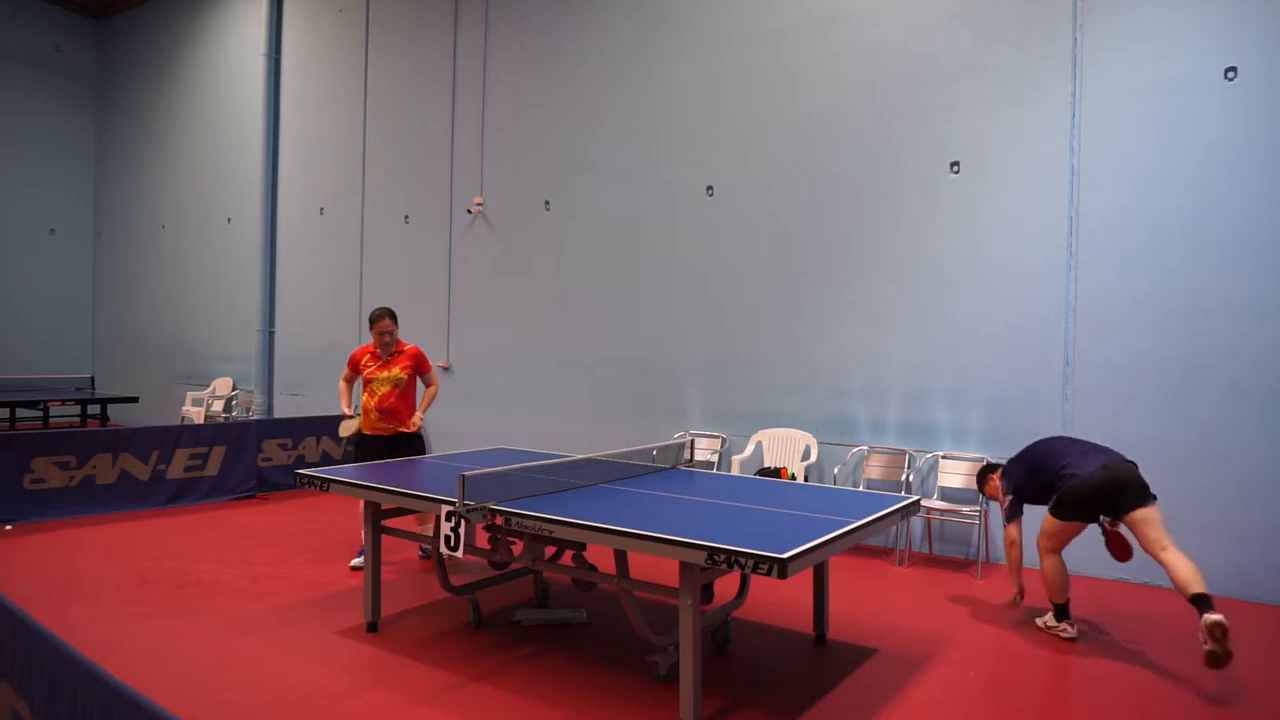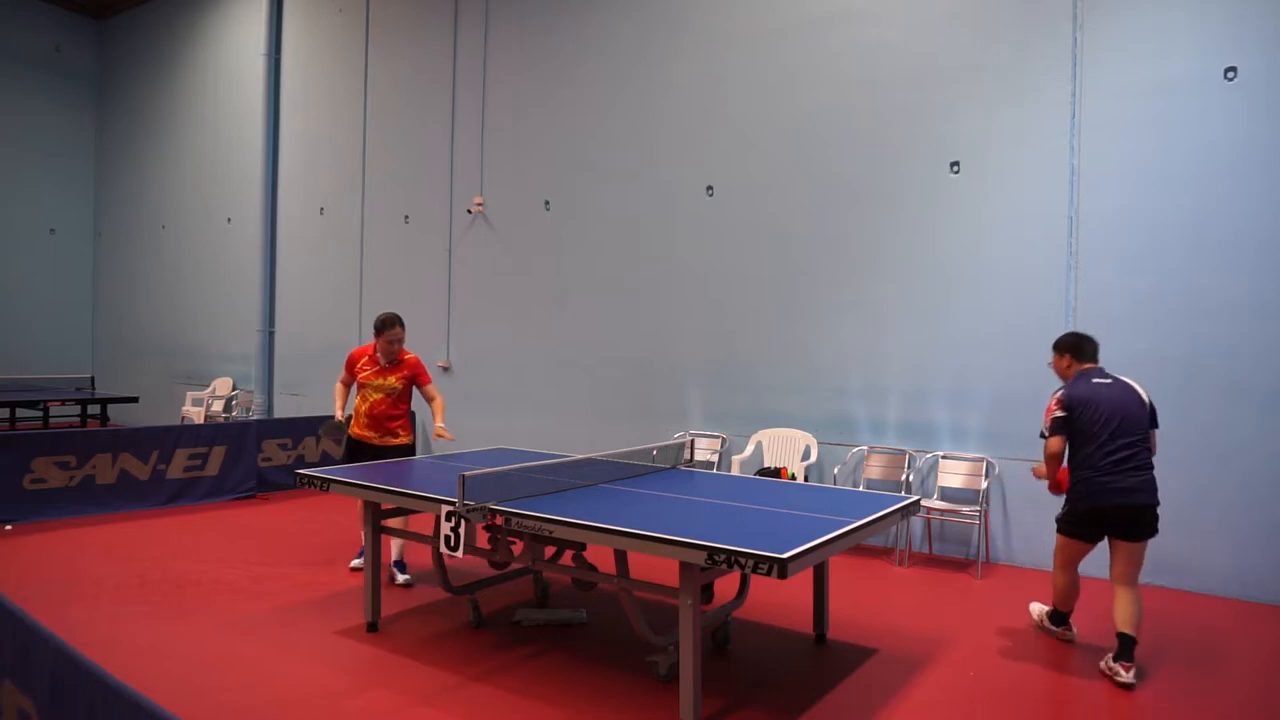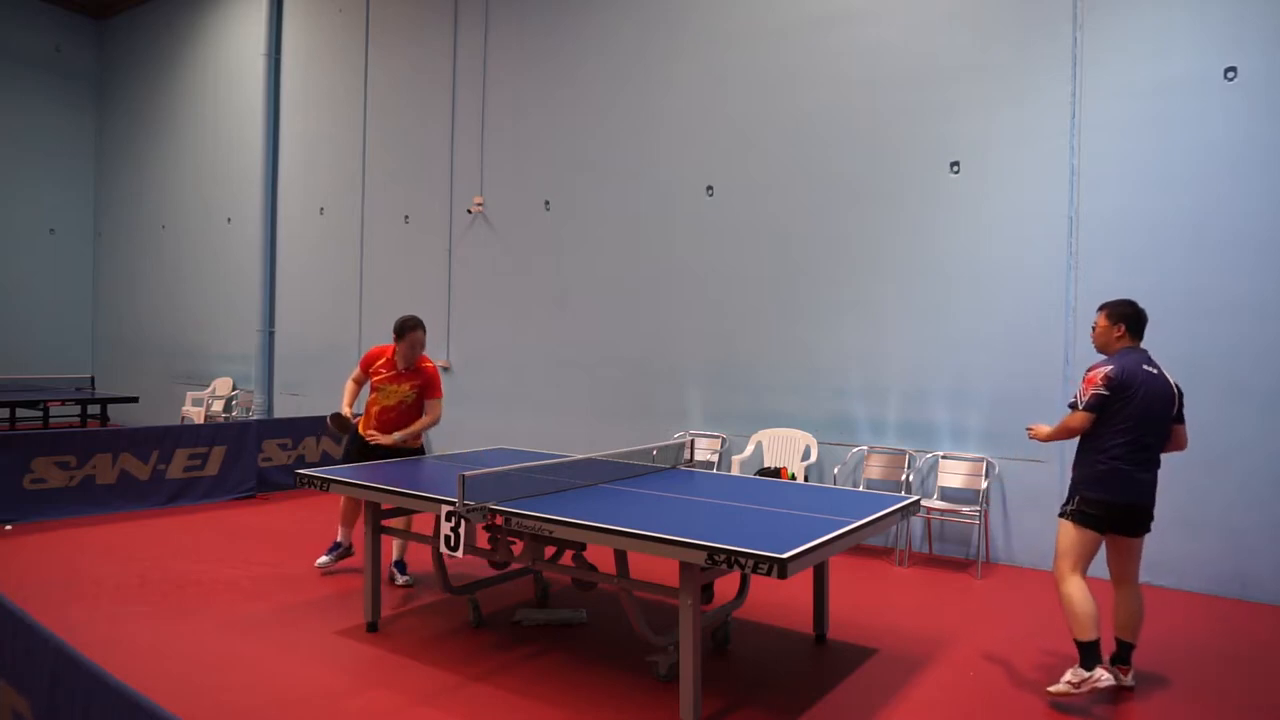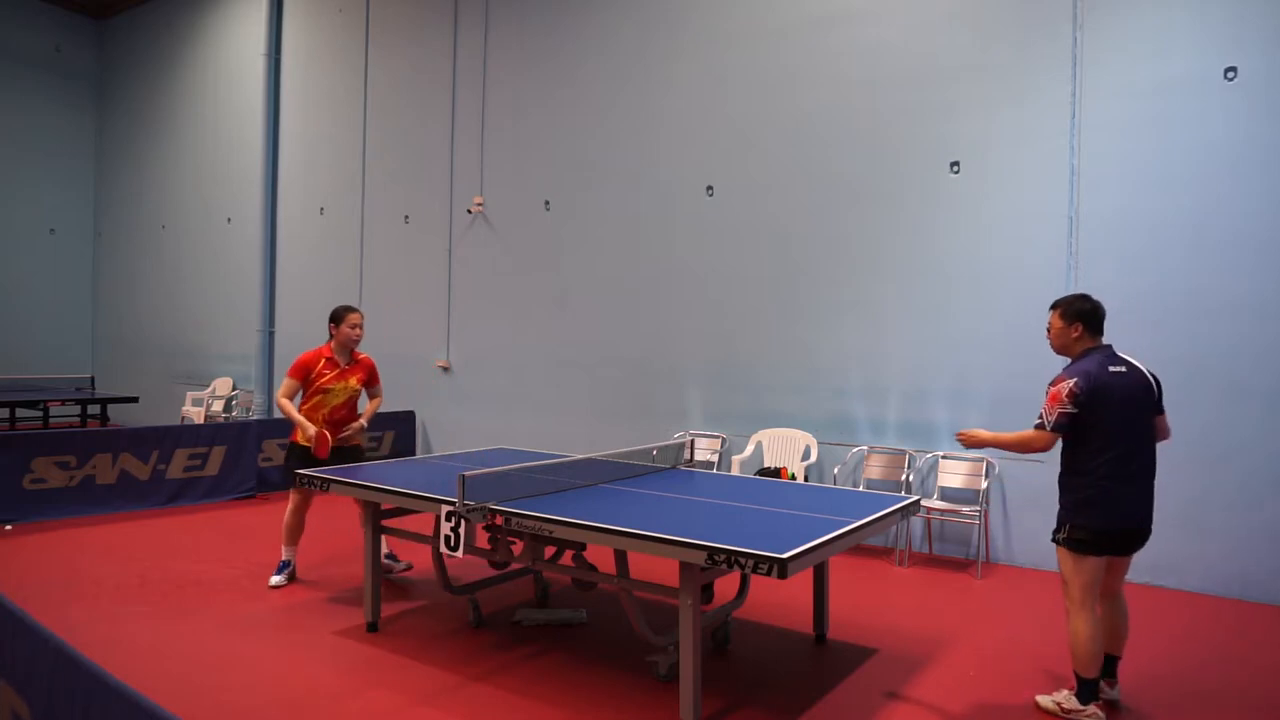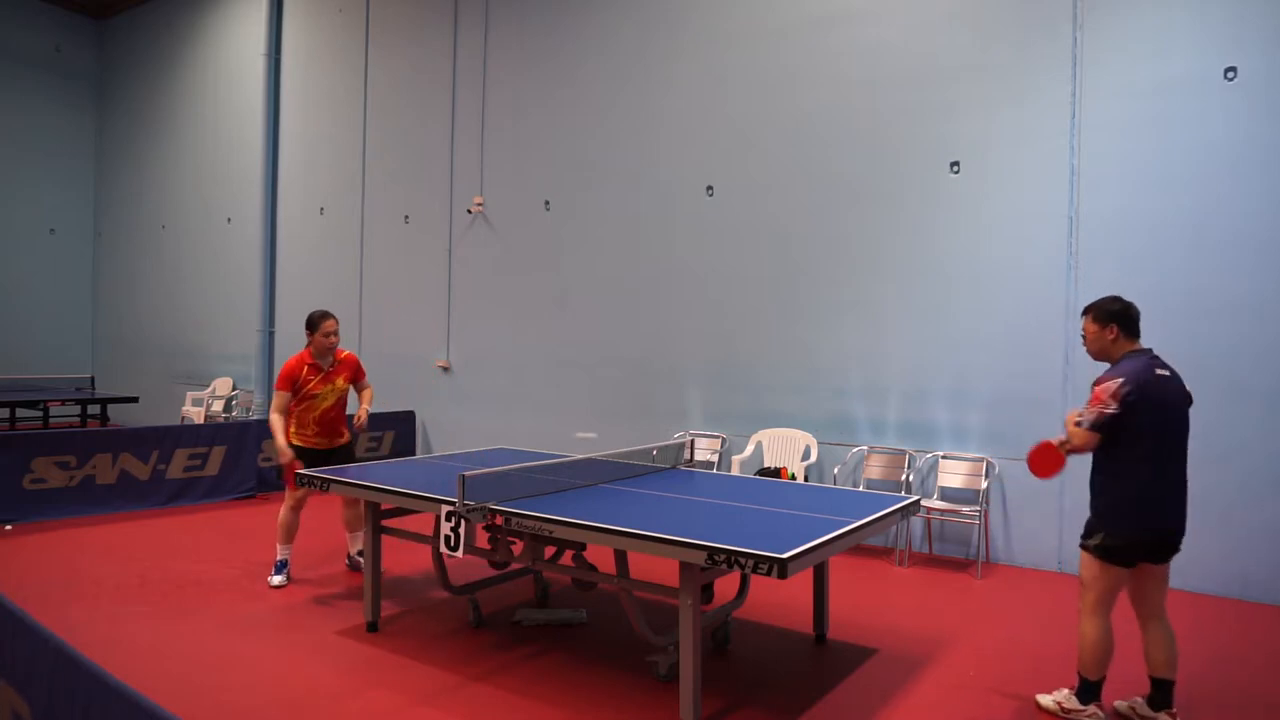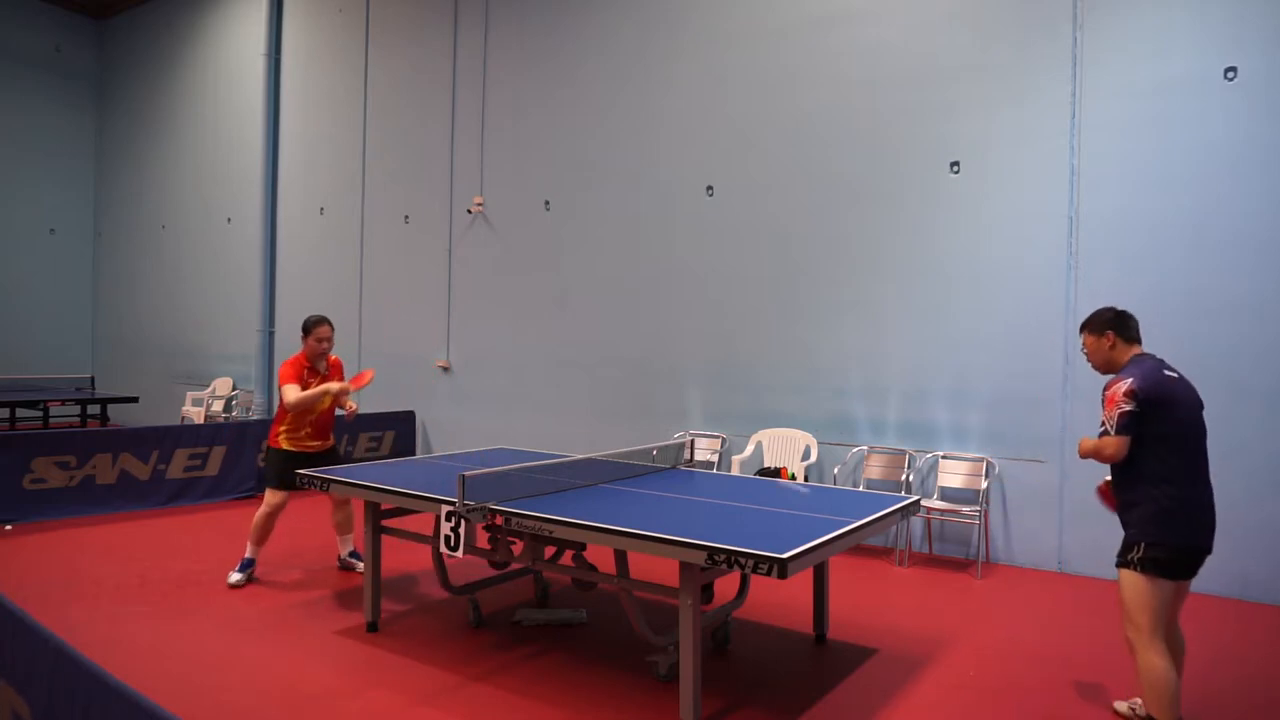
dt=0.7s
person 1, frame 1
left shoulder: (1009, 483)
right shoulder: (1044, 451)
left elbow: (1013, 538)
left wrist: (1018, 584)
right wrist: (1111, 511)
left hip: (1082, 485)
right hip: (1124, 471)
left knee: (1049, 547)
right knee: (1166, 550)
left ankle: (1061, 620)
right ankle: (1207, 612)
person 1, frame 2
left shoulder: (1066, 396)
right shoulder: (1135, 390)
left elbow: (1054, 449)
right elbow: (1151, 445)
left wrist: (1049, 473)
left hip: (1091, 496)
right hip: (1141, 496)
left knee: (1065, 564)
right knee: (1125, 583)
left ankle: (1059, 622)
right ankle: (1124, 661)
person 1, frame 3
left shoulder: (1106, 371)
right shoulder: (1166, 381)
left elbow: (1078, 423)
right elbow: (1178, 440)
left wrist: (1047, 433)
left hip: (1096, 489)
right hip: (1139, 493)
left knee: (1069, 574)
right knee: (1126, 581)
left ankle: (1090, 668)
right ankle: (1122, 665)
person 1, frame 4
left shoulder: (1072, 381)
right shoulder: (1141, 374)
left elbow: (1041, 440)
right elbow: (1161, 431)
left wrist: (985, 438)
left hip: (1089, 511)
right hip: (1136, 510)
left knee: (1080, 606)
right knee: (1111, 593)
right ankle: (1108, 678)
person 1, frame 5
left shoulder: (1116, 381)
right shoulder: (1168, 376)
left elbow: (1084, 441)
left wrist: (1072, 426)
right wrist: (1083, 433)
left hip: (1122, 518)
right hip: (1164, 516)
left knee: (1093, 609)
right knee: (1151, 612)
person 1, frame 6
left shoulder: (1125, 384)
right shoulder: (1175, 380)
left elbow: (1113, 450)
left wrist: (1088, 447)
right wrist: (1118, 482)
left hip: (1158, 527)
right hip: (1194, 523)
left knee: (1143, 638)
right knee: (1164, 624)
person 2, frame 1
left shoulder: (413, 354)
right shoulder: (360, 356)
left elbow: (433, 385)
right elbow: (345, 380)
left wrist: (419, 414)
right wrist: (346, 406)
left hip: (406, 433)
right hip: (370, 433)
left ankle: (427, 543)
right ankle: (367, 547)
person 2, frame 2
left shoulder: (412, 363)
right shoulder: (357, 357)
left elbow: (435, 397)
right elbow: (343, 383)
left wrist: (439, 424)
right wrist: (339, 409)
left hip: (397, 442)
right hip: (361, 438)
left ankle: (397, 562)
right ankle: (366, 548)
person 2, frame 3
left shoulder: (429, 372)
right shoulder: (375, 356)
left elbow: (433, 416)
right elbow: (354, 381)
left wrist: (395, 438)
right wrist: (346, 406)
left hip: (405, 446)
right hip: (366, 437)
left ankle: (397, 564)
right ankle: (343, 544)
person 2, frame 4
left shoulder: (365, 365)
right shoulder: (309, 360)
left elbow: (376, 397)
right elbow: (282, 398)
left wrist: (362, 422)
right wrist: (304, 424)
left hip: (347, 443)
right hip: (309, 444)
right knee: (298, 503)
left ankle: (385, 557)
right ankle: (287, 563)
person 2, frame 5
left shoulder: (349, 361)
right shoulder: (293, 367)
left elbow: (365, 388)
right elbow: (277, 412)
left wrist: (365, 408)
right wrist: (281, 443)
left hip: (338, 443)
right hip: (301, 444)
left knee: (352, 496)
right knee: (294, 500)
left ankle: (356, 554)
right ankle: (282, 563)
person 2, frame 6
left shoulder: (336, 364)
right shoulder: (291, 367)
right elbow: (291, 403)
left wrist: (347, 403)
right wrist: (324, 388)
left hip: (323, 447)
right hip: (287, 447)
left knee: (342, 497)
right knee: (272, 505)
left ankle: (347, 555)
right ankle: (248, 561)
